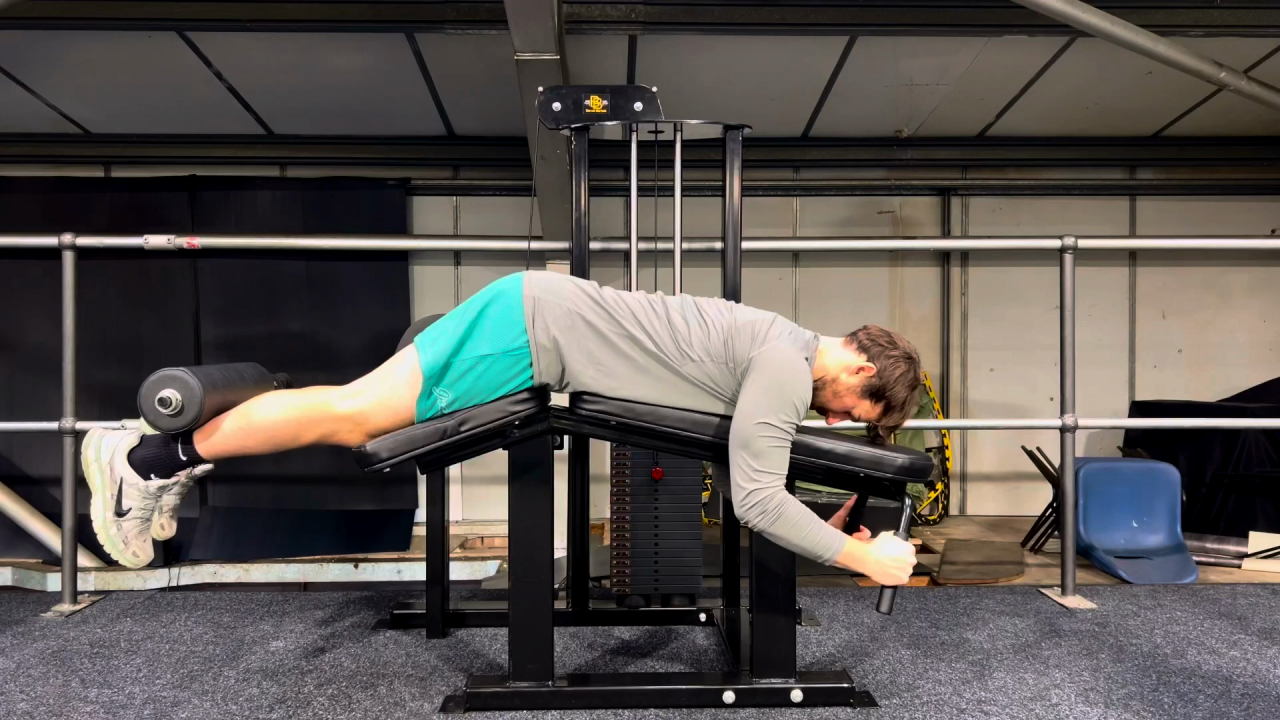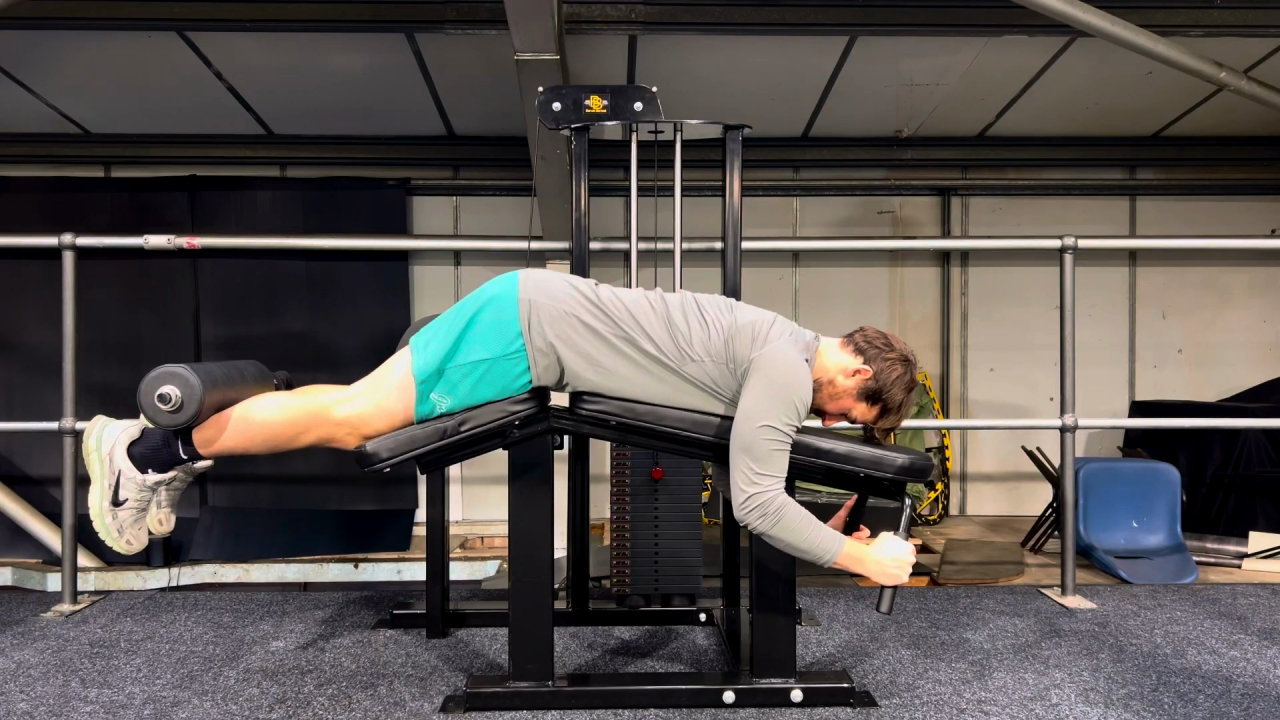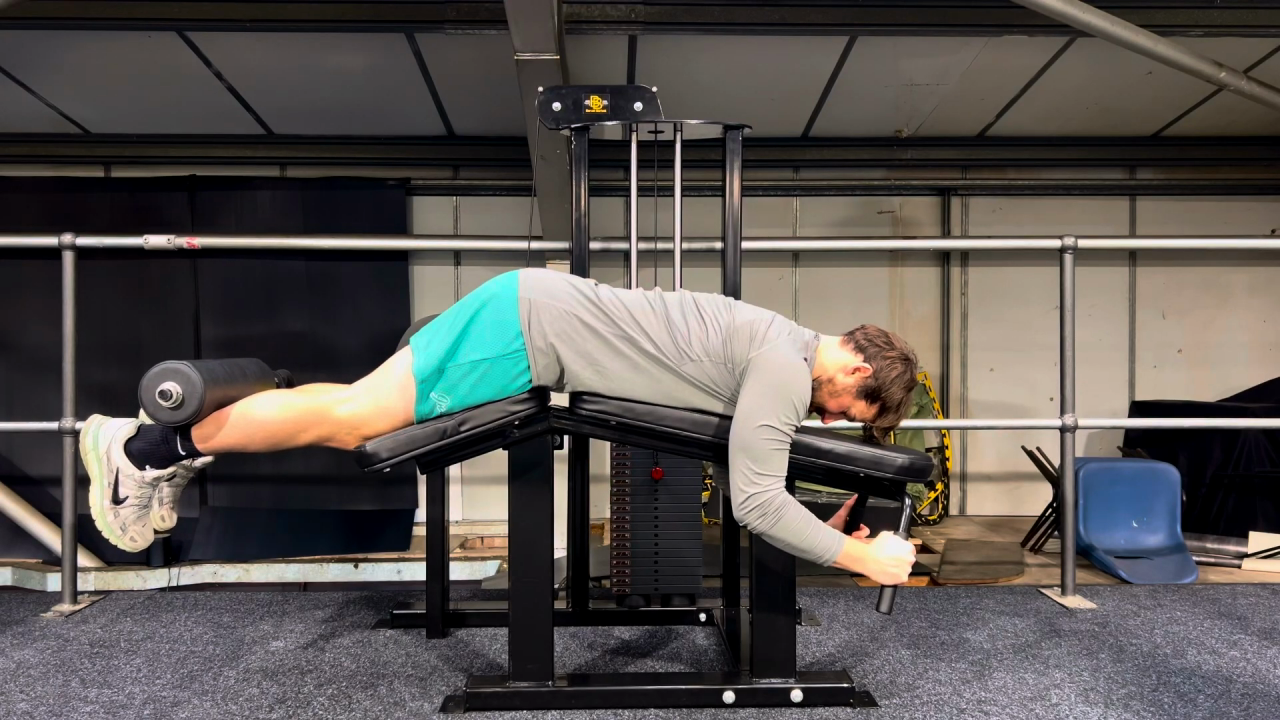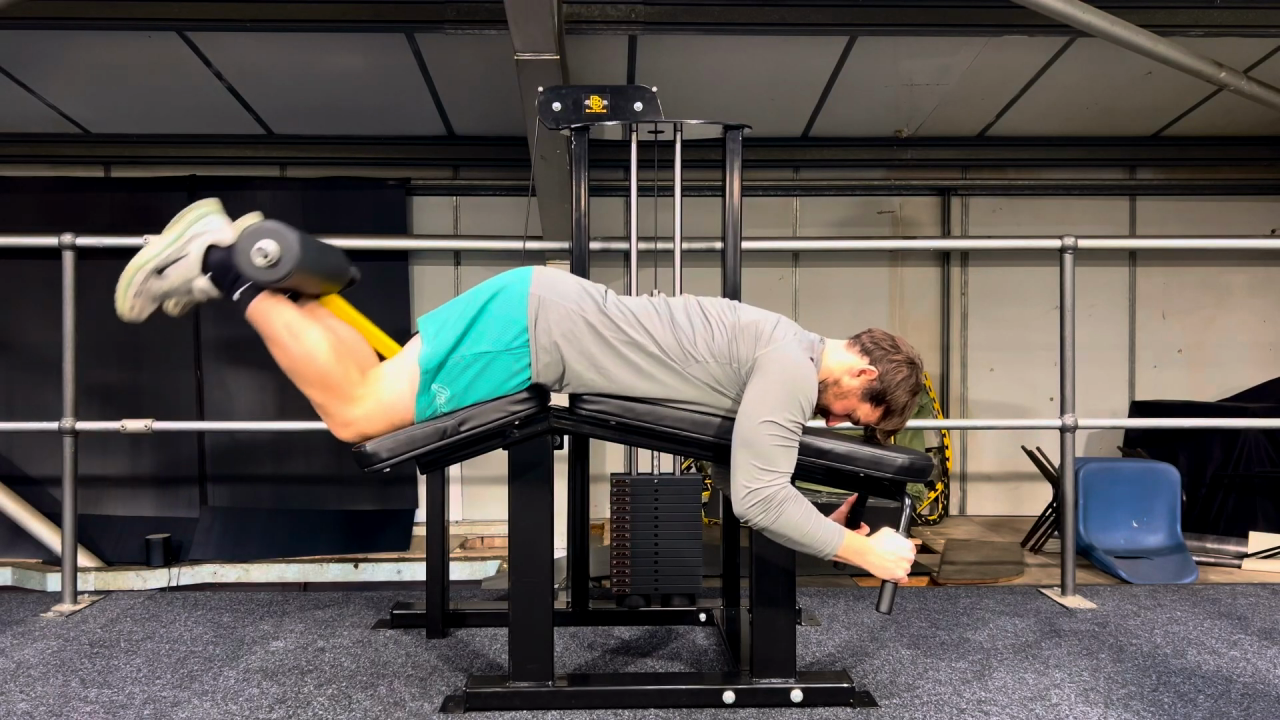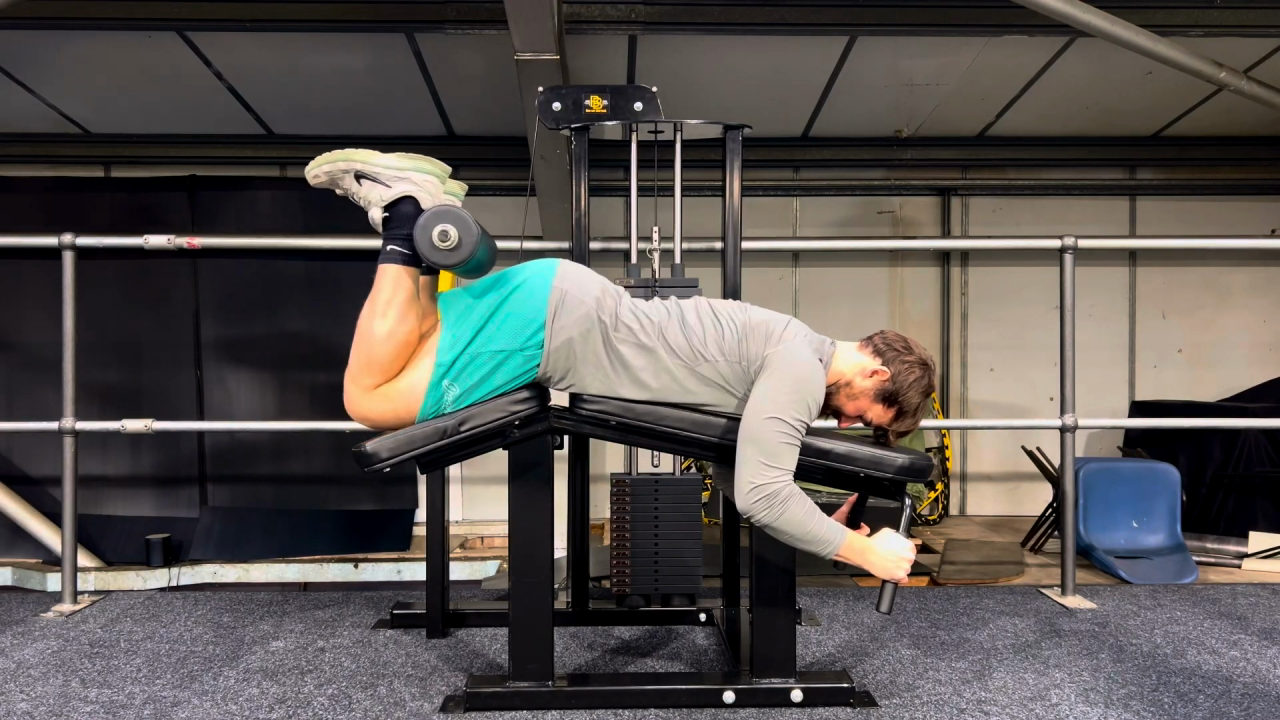
dt=0.7s
person 1, frame 1
left shoulder: (783, 356)
right shoulder: (787, 364)
left elbow: (741, 473)
right elbow: (756, 500)
left wrist: (829, 520)
right wrist: (864, 556)
left hip: (542, 330)
right hip: (534, 325)
left knee: (360, 421)
right knee: (351, 415)
left ankle: (181, 458)
right ankle: (151, 457)
person 1, frame 2
left shoulder: (781, 352)
right shoulder: (787, 368)
left elbow: (748, 472)
right elbow: (755, 503)
left wrist: (825, 522)
right wrist: (862, 560)
left hip: (540, 318)
right hip: (531, 327)
left knee: (357, 414)
right knee: (348, 419)
left ankle: (178, 446)
right ankle: (150, 449)
person 1, frame 3
left shoulder: (785, 351)
right shoulder: (786, 367)
left elbow: (755, 470)
right elbow: (756, 500)
left wrist: (827, 522)
right wrist: (861, 557)
left hip: (538, 314)
right hip: (529, 328)
left knee: (355, 414)
right knee: (348, 419)
left ankle: (178, 441)
right ankle: (154, 445)
person 1, frame 4
left shoulder: (778, 357)
right shoulder: (793, 369)
left elbow: (742, 479)
right elbow: (757, 498)
left wrist: (818, 525)
right wrist: (862, 553)
left hip: (541, 310)
right hip: (534, 326)
left knee: (362, 389)
right knee: (353, 410)
right ankle: (229, 265)
person 1, frame 5
left shoulder: (788, 357)
right shoulder: (802, 369)
left elbow: (737, 473)
right elbow: (760, 494)
left wrist: (825, 525)
right wrist: (864, 551)
left hip: (558, 304)
right hip: (546, 316)
left knee: (391, 370)
right knee: (369, 398)
left ankle: (417, 217)
right ankle: (406, 215)
